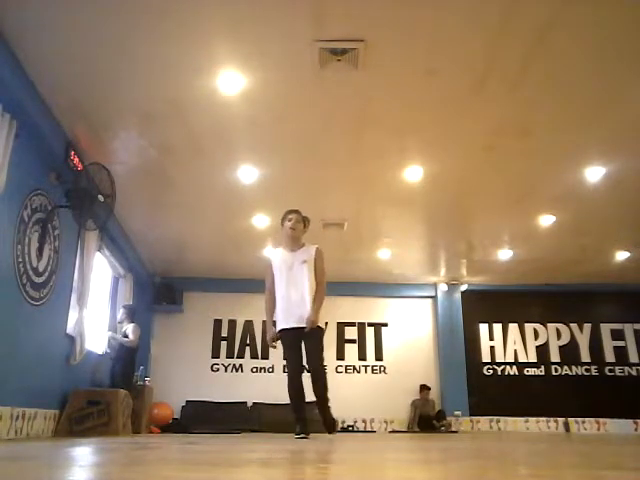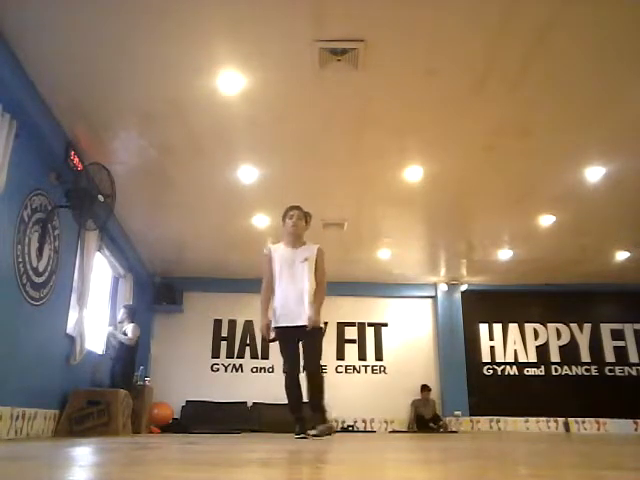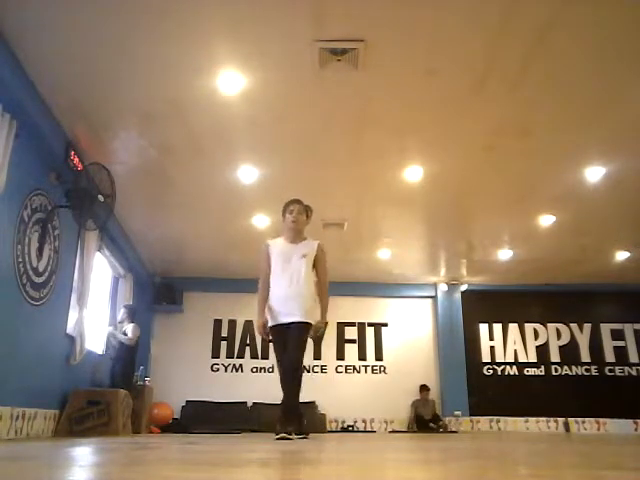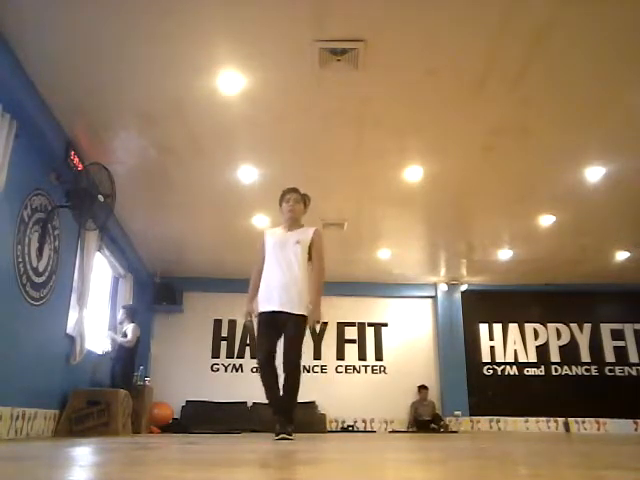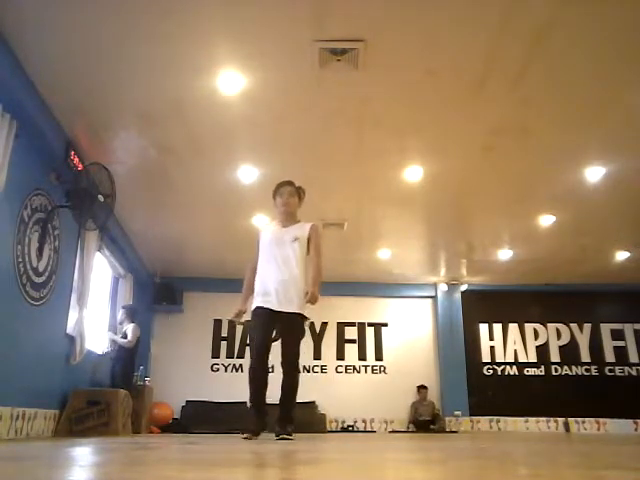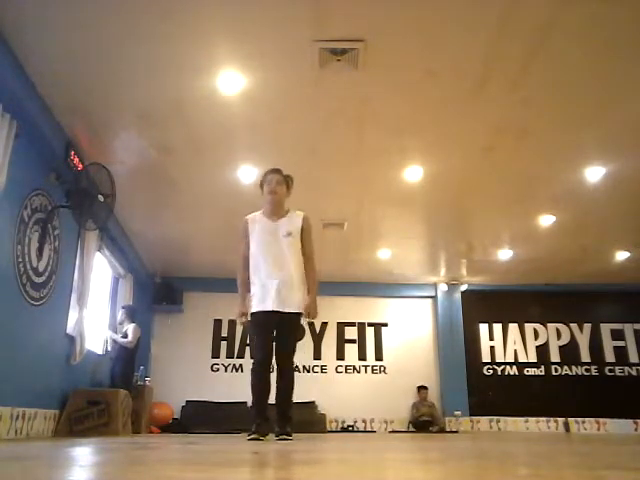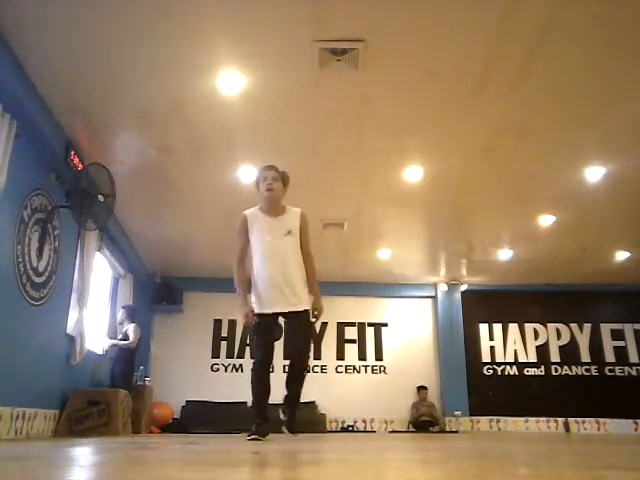
dt=0.3s
person 1, frame 1
left shoulder: (314, 252)
right shoulder: (273, 256)
left elbow: (321, 285)
right elbow: (270, 292)
left wrist: (314, 313)
right wrist: (270, 324)
left hip: (311, 320)
right hip: (286, 322)
left knee: (316, 367)
right knee: (293, 372)
left ankle: (324, 410)
right ankle: (300, 422)
person 1, frame 2
left shoulder: (315, 251)
right shoulder: (272, 252)
left elbow: (321, 285)
right elbow: (267, 285)
left wrist: (315, 311)
right wrist: (264, 315)
left hip: (309, 318)
right hip: (283, 320)
left knee: (312, 366)
right knee: (291, 371)
left ankle: (319, 418)
right ankle: (299, 422)
person 1, frame 3
left shoulder: (315, 247)
right shoulder: (271, 246)
left elbow: (322, 283)
right elbow: (264, 282)
left wrist: (323, 316)
right wrist: (261, 313)
left hip: (302, 315)
right hip: (276, 316)
left knee: (293, 364)
right knee: (285, 368)
left ankle: (287, 421)
right ankle: (296, 420)
person 1, frame 4
left shoulder: (312, 234)
right shoulder: (268, 235)
left elbow: (318, 270)
right elbow: (259, 270)
left wrist: (316, 304)
right wrist: (250, 301)
left hip: (297, 306)
right hip: (268, 305)
left knee: (291, 362)
right knee: (264, 358)
left ankle: (286, 420)
right ankle: (280, 413)
person 1, frame 5
left shoulder: (309, 230)
right shoulder: (264, 232)
left elbow: (315, 261)
right elbow: (253, 268)
left wrist: (314, 287)
right wrist: (244, 301)
left hip: (294, 304)
right hip: (264, 301)
left knee: (290, 363)
right knee: (258, 356)
left ankle: (285, 422)
right ankle: (257, 418)
person 1, frame 6
left shoulder: (300, 220)
right shoulder: (250, 222)
left elbow: (309, 260)
right elbow: (244, 264)
left wrist: (312, 296)
right wrist: (243, 300)
left hip: (292, 301)
right hip: (261, 302)
left knee: (285, 361)
right knee: (261, 360)
left ankle: (283, 422)
right ankle: (260, 422)
person 1, frame 7
left shoulder: (298, 217)
right shoulder: (248, 219)
left elbow: (307, 258)
right elbow: (239, 262)
left wrist: (316, 294)
right wrist: (243, 300)
left hip: (298, 299)
right hip: (263, 301)
left knee: (301, 352)
right knee: (262, 359)
left ankle: (289, 405)
right ankle: (259, 422)
